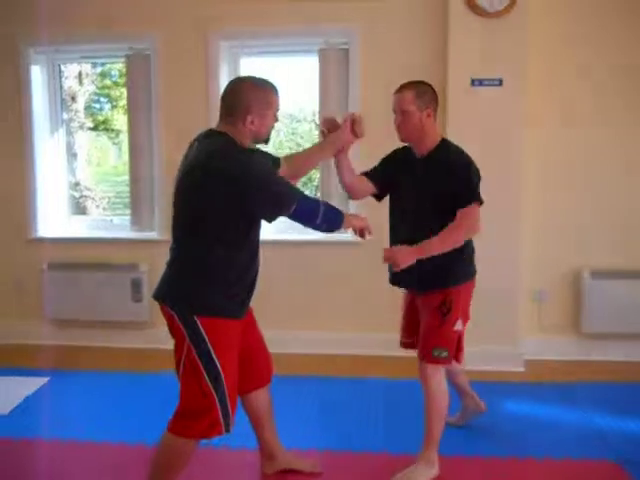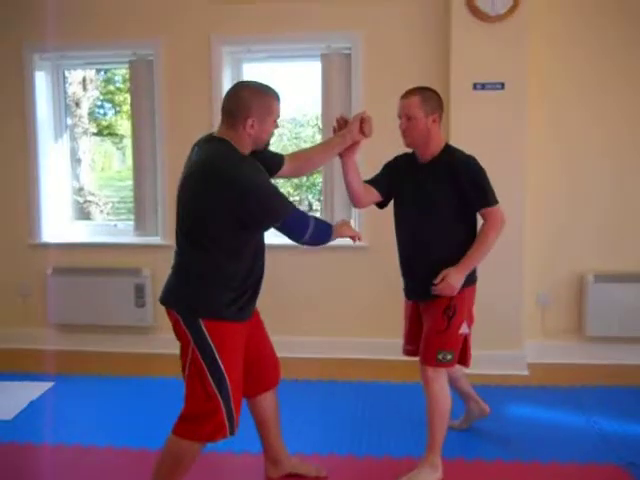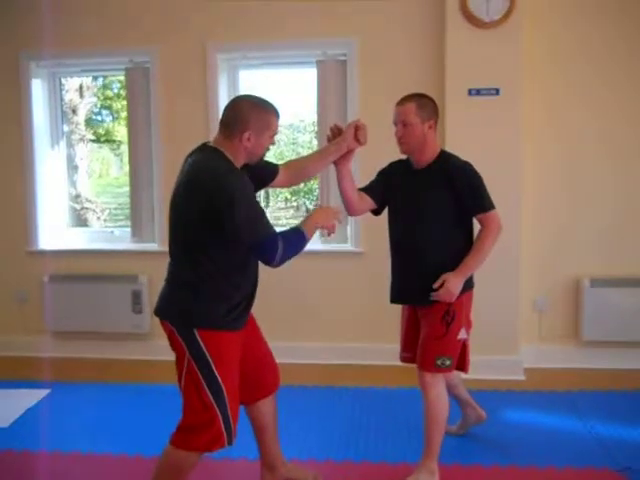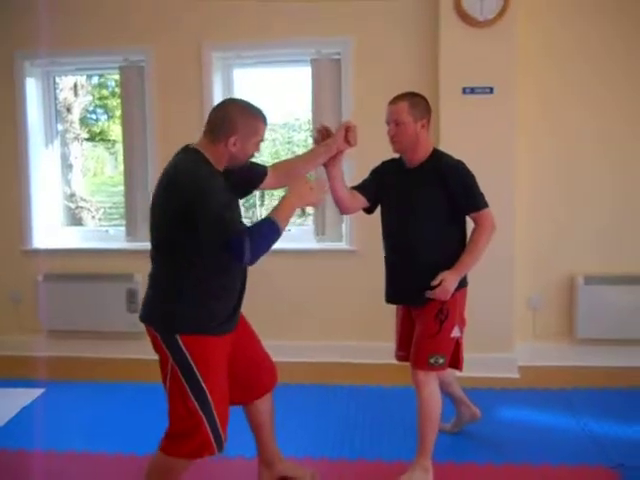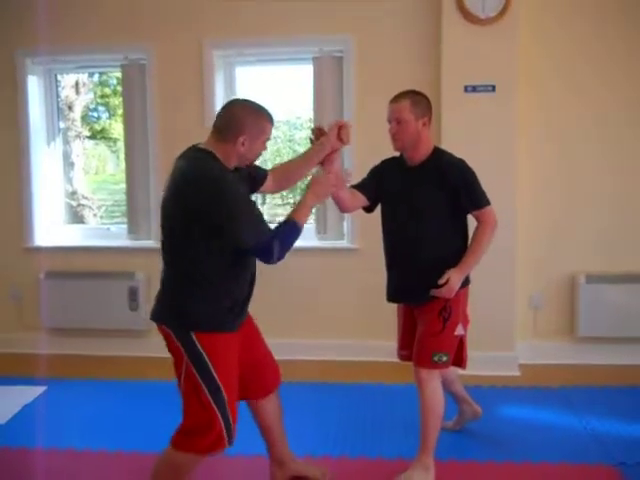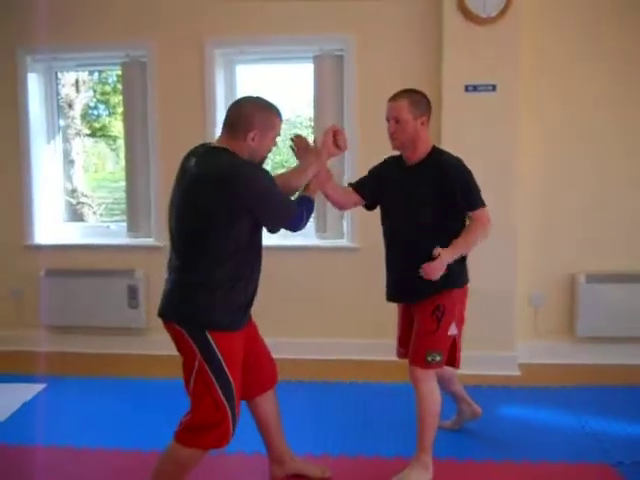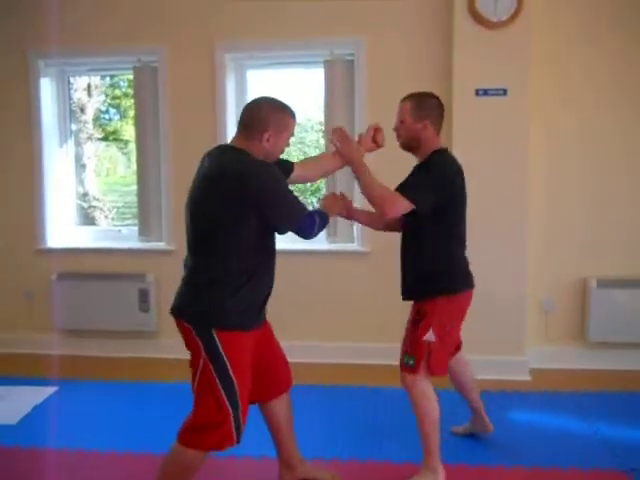
dt=0.4s
person 1, frame 1
left shoulder: (455, 162)
right shoulder: (399, 160)
left elbow: (469, 224)
right elbow: (357, 189)
left wrist: (415, 251)
right wrist: (341, 153)
left hip: (448, 280)
right hip: (419, 280)
left knee: (431, 364)
right knee: (436, 352)
right ankle: (471, 401)
person 1, frame 2
left shoulder: (462, 166)
right shoulder: (399, 167)
left elbow: (495, 220)
right elbow: (360, 198)
left wrist: (461, 270)
right wrist: (348, 157)
left hip: (449, 286)
right hip: (415, 285)
left knee: (433, 369)
right knee: (438, 358)
right ankle: (475, 404)
person 1, frame 3
left shoulder: (458, 172)
right shoulder: (394, 173)
left elbow: (492, 225)
right elbow: (355, 207)
left wrist: (460, 275)
right wrist: (342, 165)
left hip: (447, 292)
right hip: (411, 291)
left knee: (430, 375)
right knee: (433, 364)
right ankle: (471, 410)
person 1, frame 4
left shoulder: (450, 170)
right shoulder: (387, 172)
left elbow: (486, 223)
right elbow: (348, 205)
left wrist: (456, 273)
right wrist: (332, 166)
left hip: (440, 290)
right hip: (405, 290)
left knee: (424, 373)
right knee: (426, 363)
right ankle: (465, 408)
person 1, frame 5
left shoulder: (451, 169)
right shoulder: (386, 171)
left elbow: (488, 221)
right elbow: (348, 203)
left wrist: (461, 271)
right wrist: (329, 165)
left hip: (442, 289)
right hip: (406, 288)
left knee: (427, 371)
right knee: (429, 360)
right ankle: (467, 406)
person 1, frame 6
left shoulder: (450, 168)
right shoulder: (388, 170)
left elbow: (481, 223)
right elbow: (344, 200)
left wrist: (448, 257)
right wrist: (316, 169)
left hip: (442, 287)
right hip: (406, 287)
left knee: (422, 370)
right knee: (425, 360)
right ankle: (466, 405)
person 1, frame 7
left shoulder: (442, 169)
right shoulder: (426, 169)
left elbow: (392, 208)
right elbow: (395, 221)
left wrist: (356, 162)
right wrist: (347, 210)
left hip: (443, 289)
right hip: (440, 286)
left knee: (415, 374)
right knee: (449, 355)
right ankle: (480, 419)
person 2, frame 1
left shoulder: (217, 147)
right shoulder: (235, 165)
left elbow: (281, 173)
right elbow: (305, 210)
left wrist: (336, 143)
right wrist: (350, 219)
left hip: (222, 296)
right hip: (200, 304)
left knee: (256, 372)
right knee: (204, 410)
person 2, frame 2
left shoulder: (223, 151)
right shoulder: (233, 172)
left elbow: (290, 165)
right elbow: (299, 227)
left wrist: (346, 139)
right wrist: (340, 229)
left hip: (231, 301)
right hip: (207, 308)
left knee: (263, 375)
right knee: (210, 412)
person 2, frame 3
left shoulder: (219, 161)
right shoulder: (221, 181)
left elbow: (285, 175)
right elbow: (274, 251)
left wrist: (340, 147)
right wrist: (315, 221)
left hip: (225, 310)
right hip: (200, 319)
left knee: (262, 380)
right knee: (208, 422)
person 2, frame 4
left shoulder: (212, 166)
right shoulder: (194, 180)
left elbow: (275, 175)
right elbow: (247, 249)
left wrist: (330, 148)
right wrist: (293, 201)
left hip: (217, 313)
right hip: (185, 322)
left knee: (259, 378)
right knee: (197, 428)
person 2, frame 5
left shoulder: (210, 164)
right shoulder: (215, 182)
left elbow: (273, 180)
right elbow: (271, 249)
left wrist: (324, 148)
right wrist: (312, 197)
left hip: (225, 312)
right hip: (197, 320)
left knee: (263, 380)
right knee: (210, 425)
person 2, frame 6
left shoulder: (202, 158)
right shoulder: (240, 176)
left elbow: (273, 192)
right elbow: (293, 218)
left wrist: (315, 159)
right wrist: (314, 185)
left hip: (215, 306)
right hip: (204, 315)
left knee: (261, 377)
right knee: (213, 419)
person 2, frame 7
left shoulder: (223, 160)
right shoulder: (252, 175)
left elbow: (299, 171)
right elbow: (305, 226)
right wrist: (328, 208)
left hip: (237, 309)
right hip: (217, 316)
left knee: (275, 381)
right knee: (216, 420)
